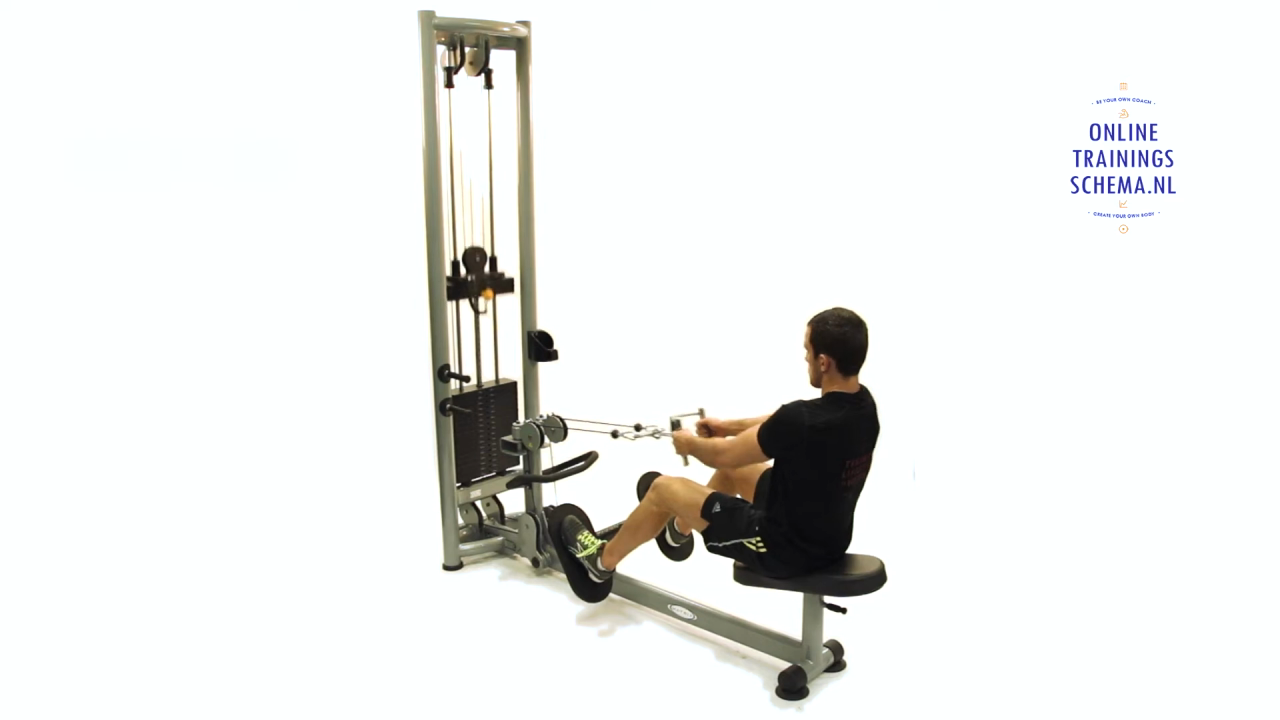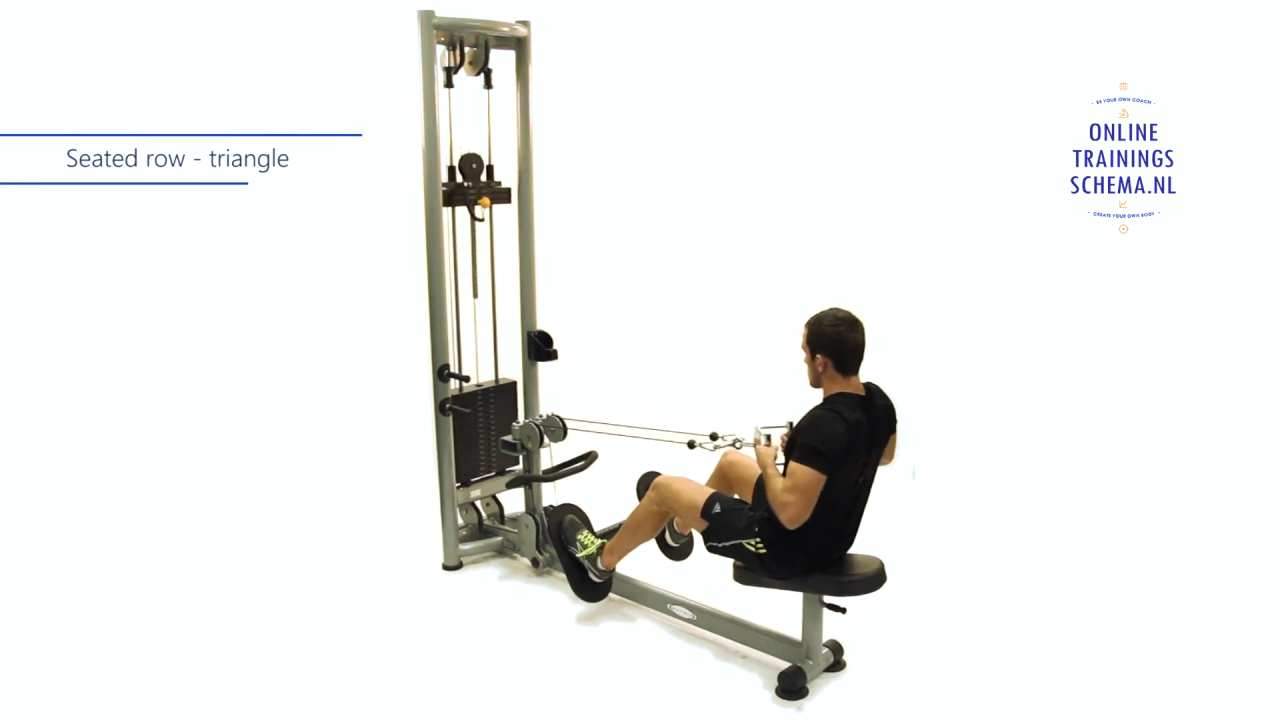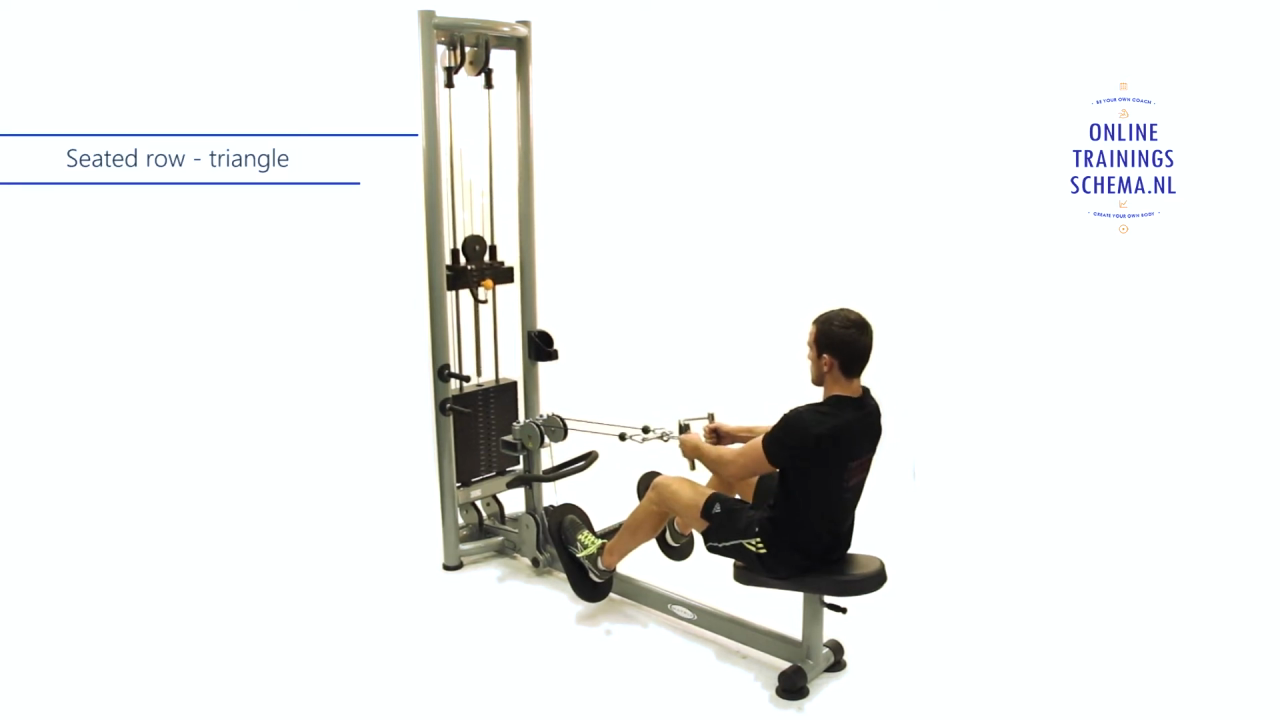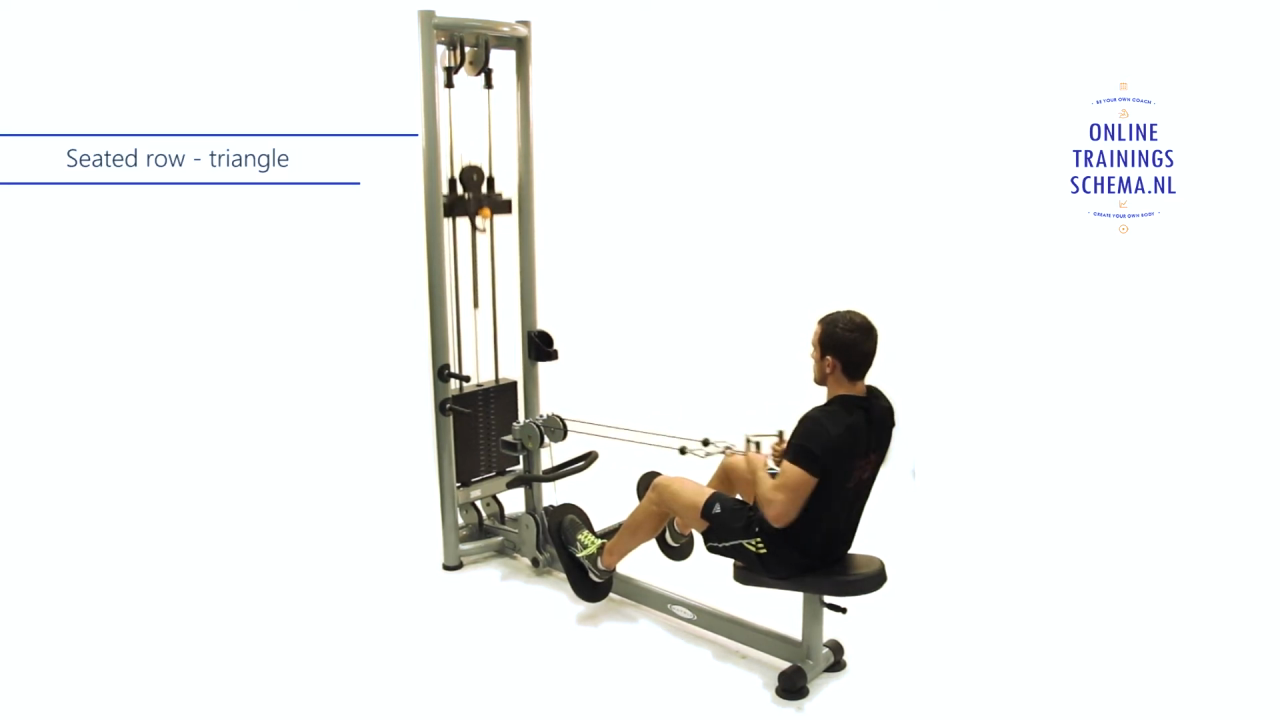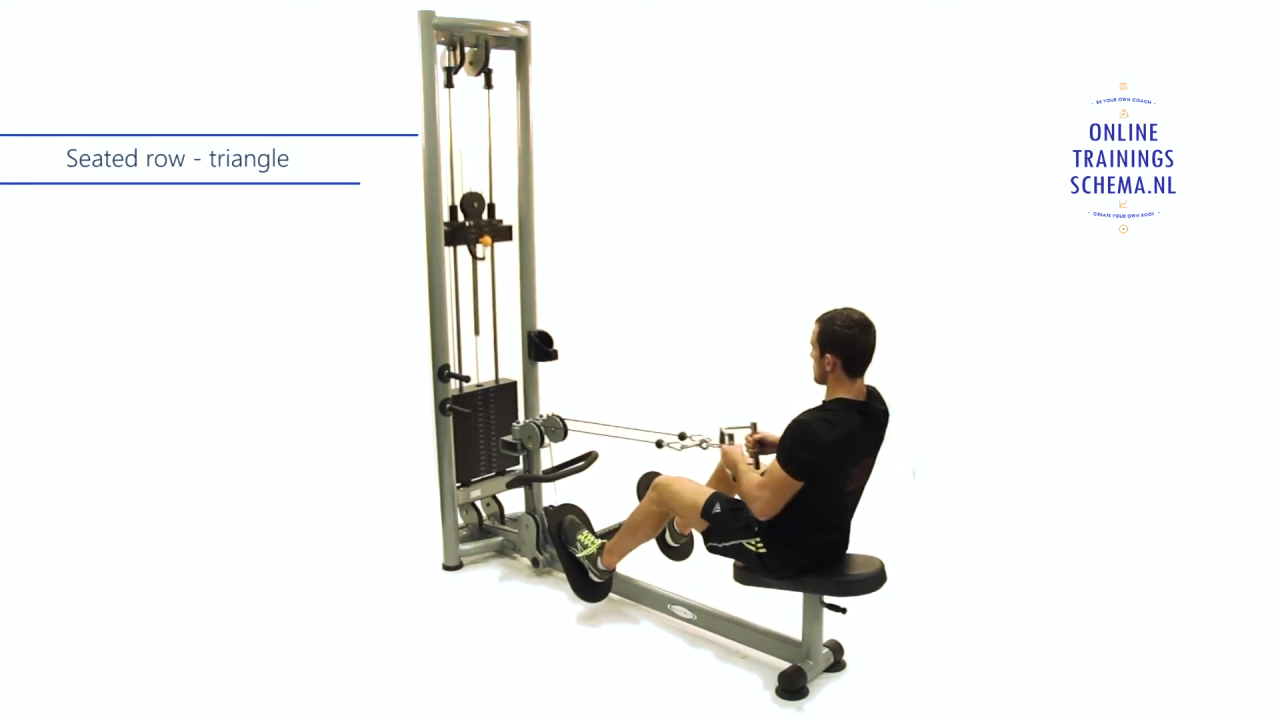
dt=1s
person 1, frame 1
left shoulder: (806, 418)
right shoulder: (862, 403)
left elbow: (721, 457)
left wrist: (689, 442)
right wrist: (728, 426)
left hip: (784, 548)
right hip: (829, 540)
left knee: (664, 488)
right knee: (732, 463)
left ankle: (603, 560)
right ankle: (680, 527)
person 1, frame 2
left shoulder: (823, 422)
right shoulder: (879, 402)
left elbow: (791, 512)
right elbow: (886, 455)
left wrist: (768, 463)
left hip: (786, 548)
right hip: (830, 539)
left knee: (663, 487)
right knee: (731, 461)
left ankle: (603, 559)
right ankle: (679, 528)
person 1, frame 3
left shoulder: (810, 422)
right shoulder: (865, 407)
left elbow: (735, 467)
left wrist: (696, 448)
right wrist: (735, 432)
left hip: (784, 547)
right hip: (828, 538)
left knee: (663, 488)
right knee: (731, 459)
left ankle: (603, 560)
right ankle: (680, 527)
person 1, frame 4
left shoulder: (820, 426)
right shoulder: (879, 406)
left elbow: (776, 512)
left wrist: (757, 468)
left hip: (786, 549)
right hip: (830, 541)
left knee: (664, 487)
right knee: (730, 464)
left ankle: (603, 560)
right ankle: (679, 528)
person 1, frame 5
left shoulder: (814, 426)
right shoulder: (874, 406)
left elbow: (762, 503)
left wrist: (738, 462)
right wrist: (780, 444)
left hip: (783, 549)
right hip: (827, 540)
left knee: (664, 487)
right knee: (730, 469)
left ankle: (603, 560)
right ankle: (679, 528)
